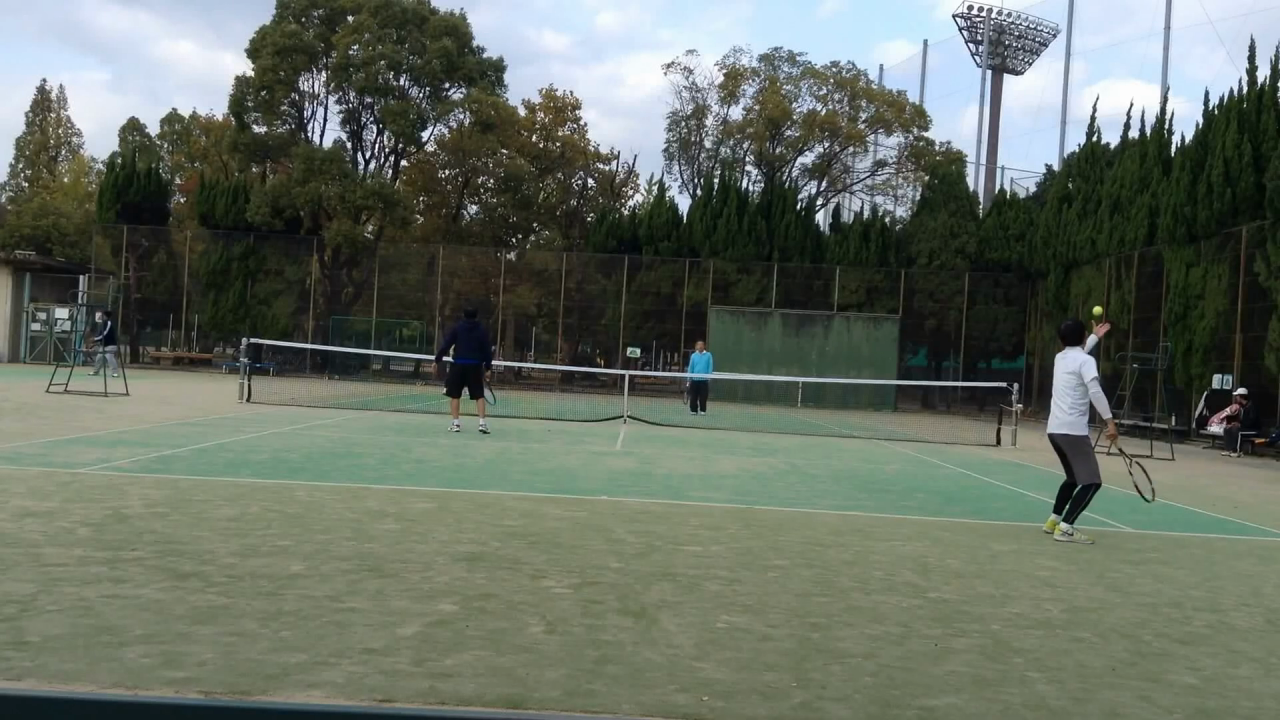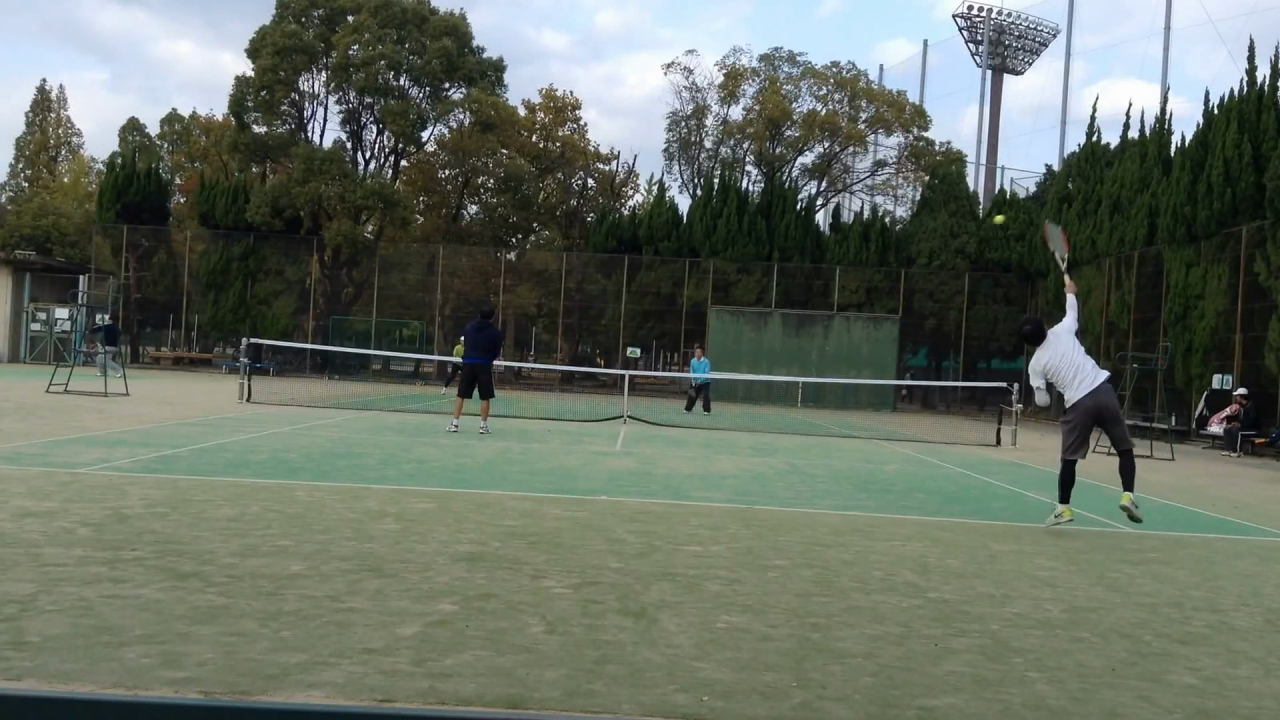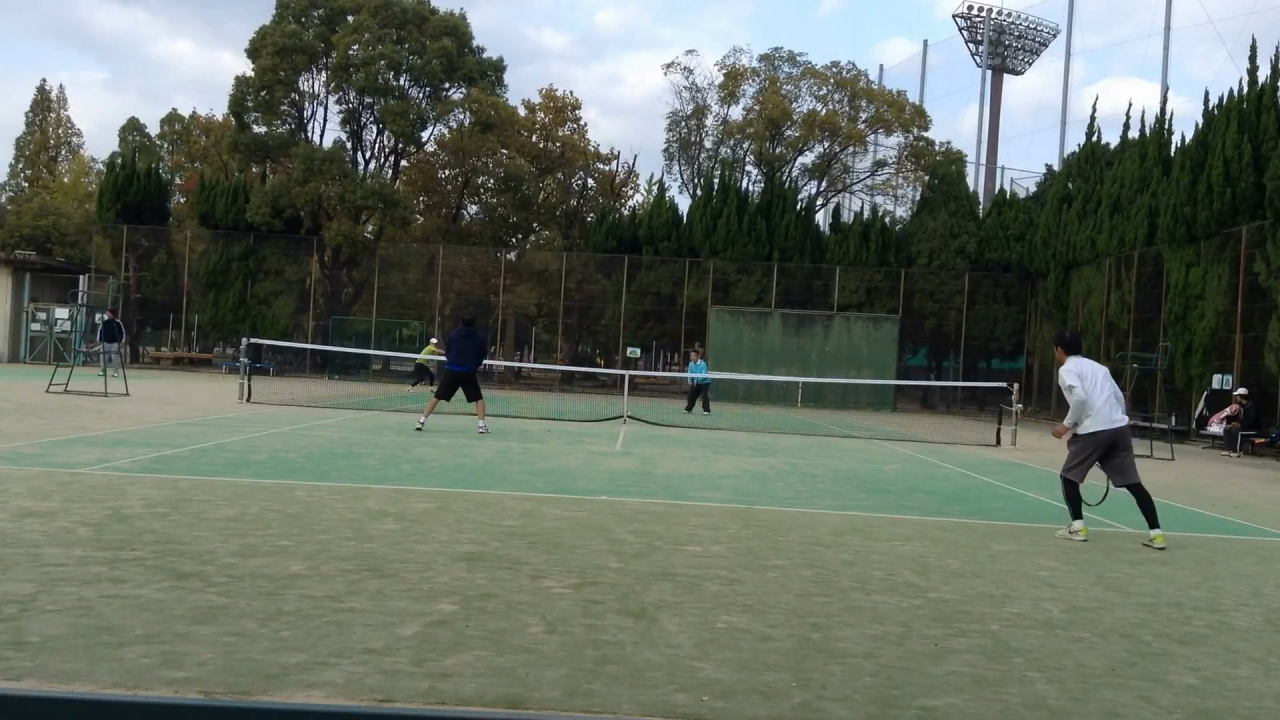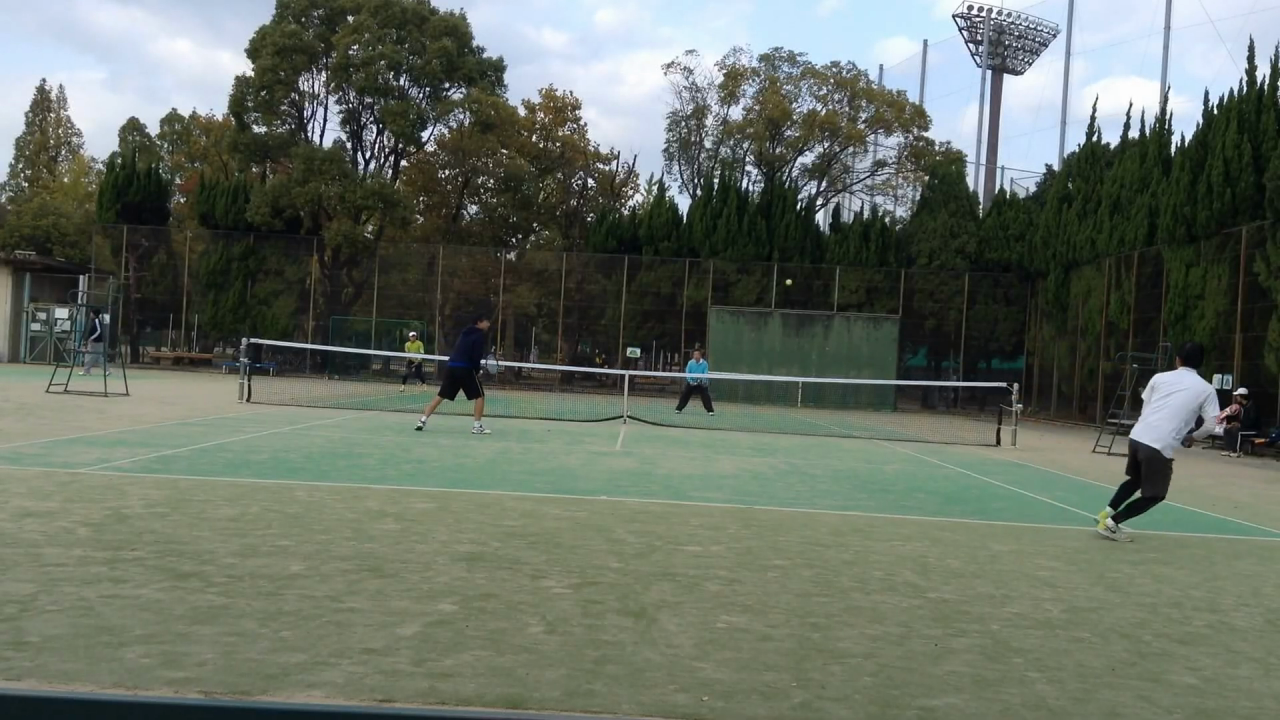
dt=1s
person 1, frame 1
left shoulder: (1060, 358)
right shoulder: (1085, 361)
right elbow: (1095, 392)
left wrist: (1096, 337)
right wrist: (1110, 421)
left hip: (1054, 428)
right hip: (1073, 430)
left knee: (1074, 477)
right knee: (1092, 481)
left ankle: (1053, 520)
right ankle: (1065, 528)
person 1, frame 2
left shoulder: (1036, 364)
right shoulder: (1061, 332)
left elbow: (1042, 401)
right elbow: (1072, 310)
right wrist: (1070, 291)
left hip: (1078, 405)
right hip: (1102, 393)
left knee: (1069, 460)
right knee: (1125, 451)
left ankle: (1063, 509)
right ankle: (1128, 497)
person 1, frame 3
left shoulder: (1067, 369)
right shoulder: (1098, 367)
left elbow: (1080, 397)
right elbow: (1119, 397)
left wrist: (1067, 424)
left hip: (1093, 430)
right hip: (1120, 428)
left knee: (1069, 476)
right knee: (1133, 483)
left ankle: (1078, 527)
right ankle: (1156, 533)
person 1, frame 4
left shoulder: (1160, 378)
right shoulder: (1206, 389)
left elbow: (1145, 410)
right elbow: (1211, 425)
right wrist: (1192, 438)
left hip: (1137, 438)
right hip: (1160, 446)
left knee: (1136, 480)
right knee: (1154, 495)
left ankle: (1108, 515)
right ankle: (1110, 523)
